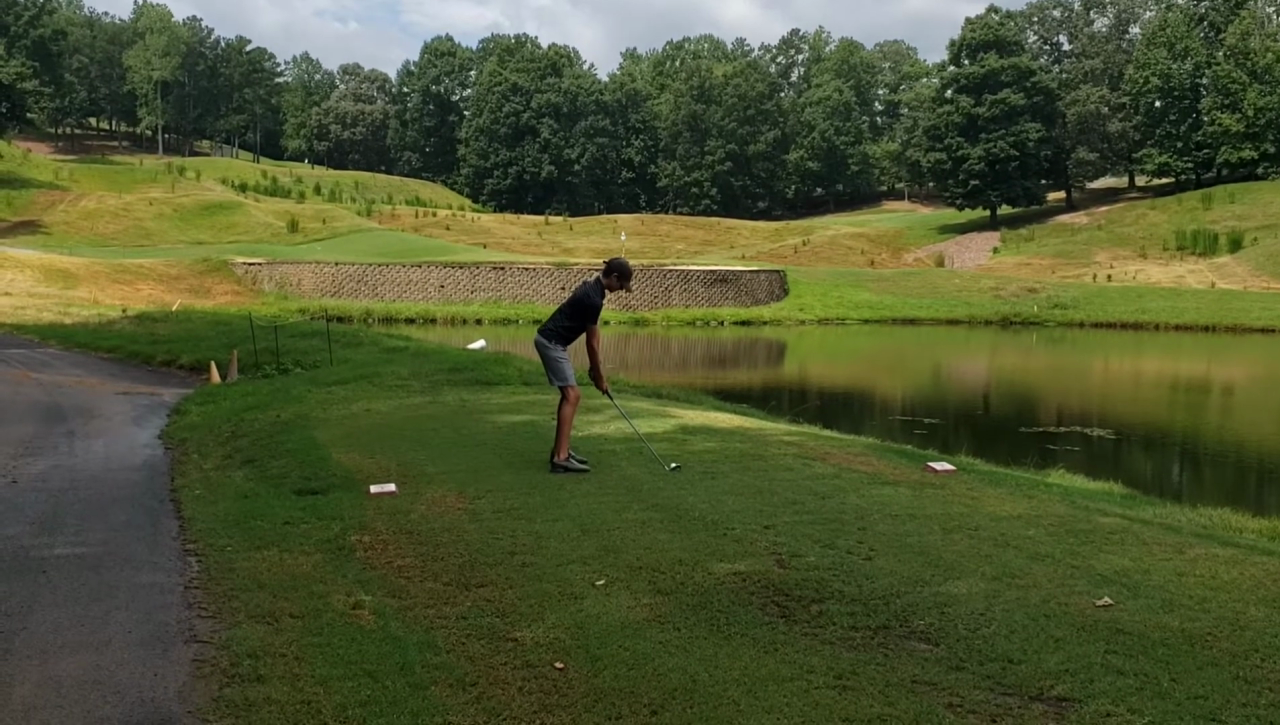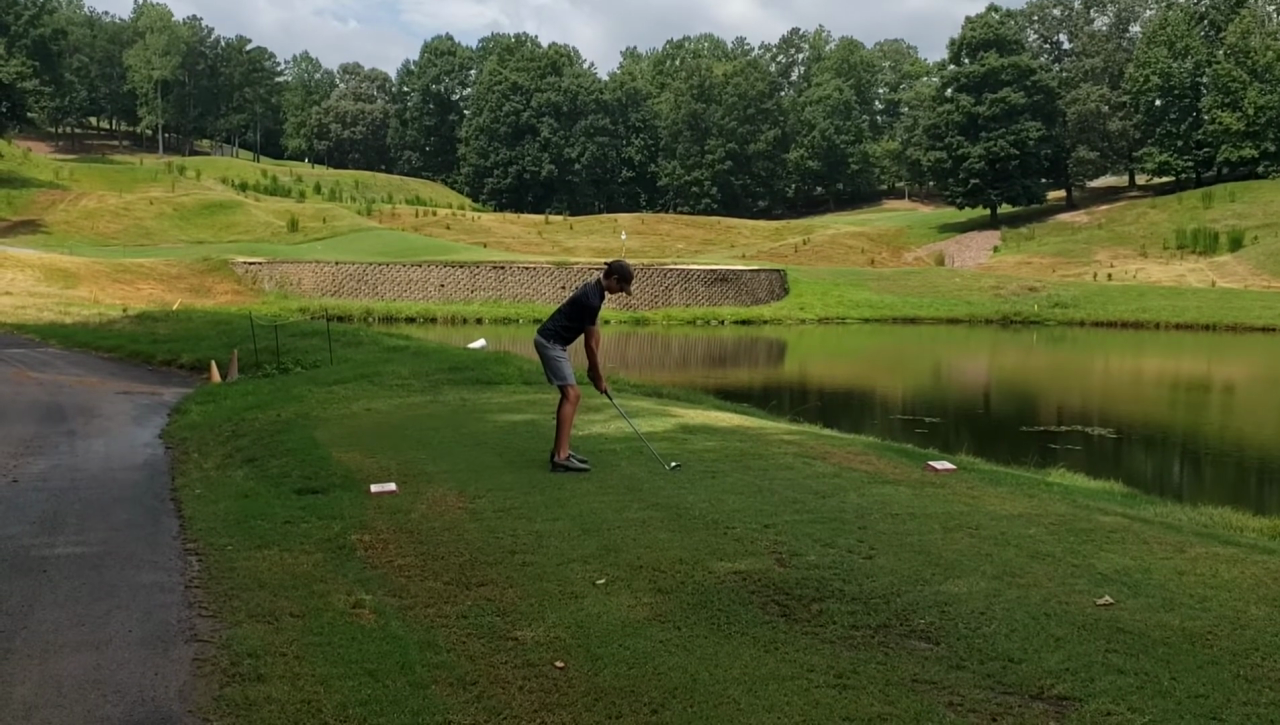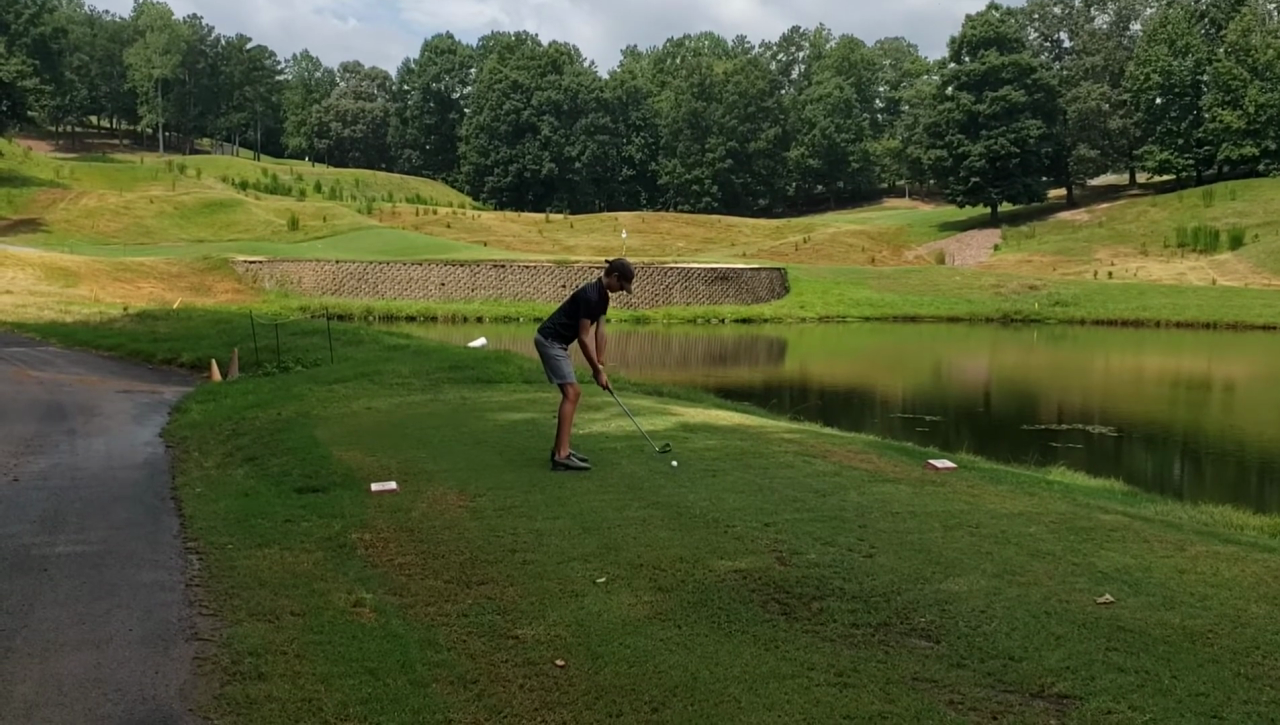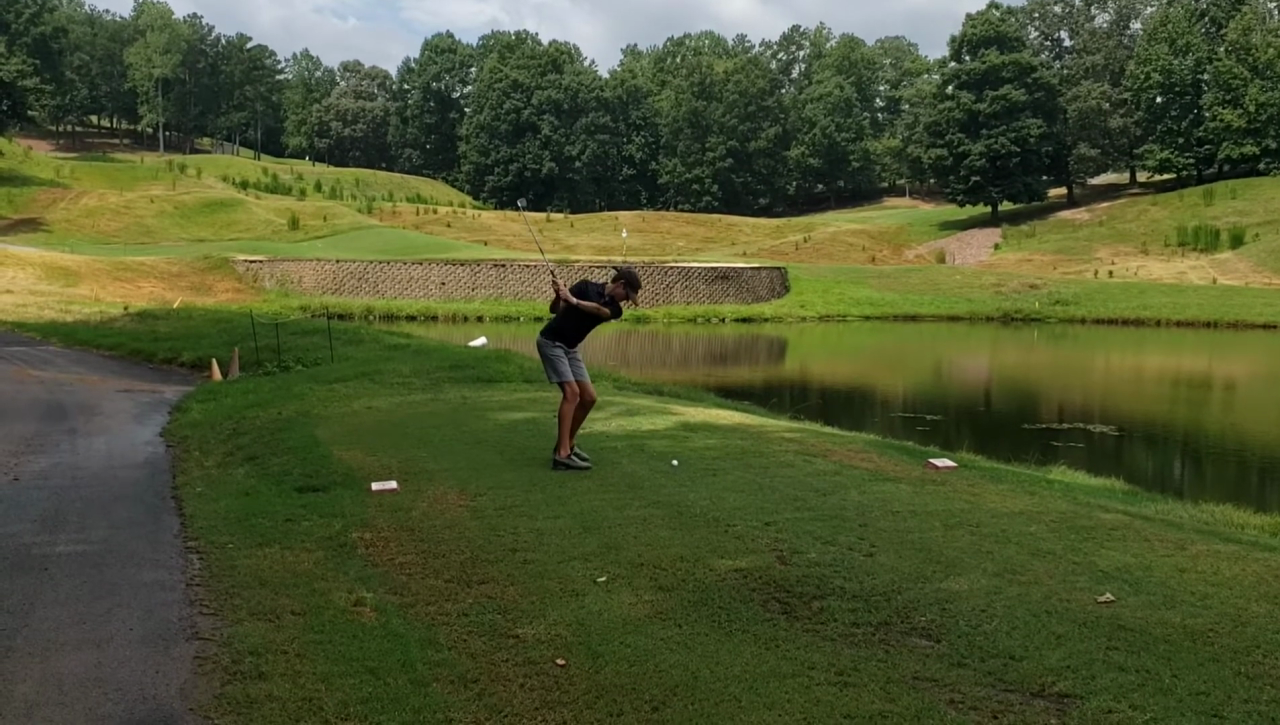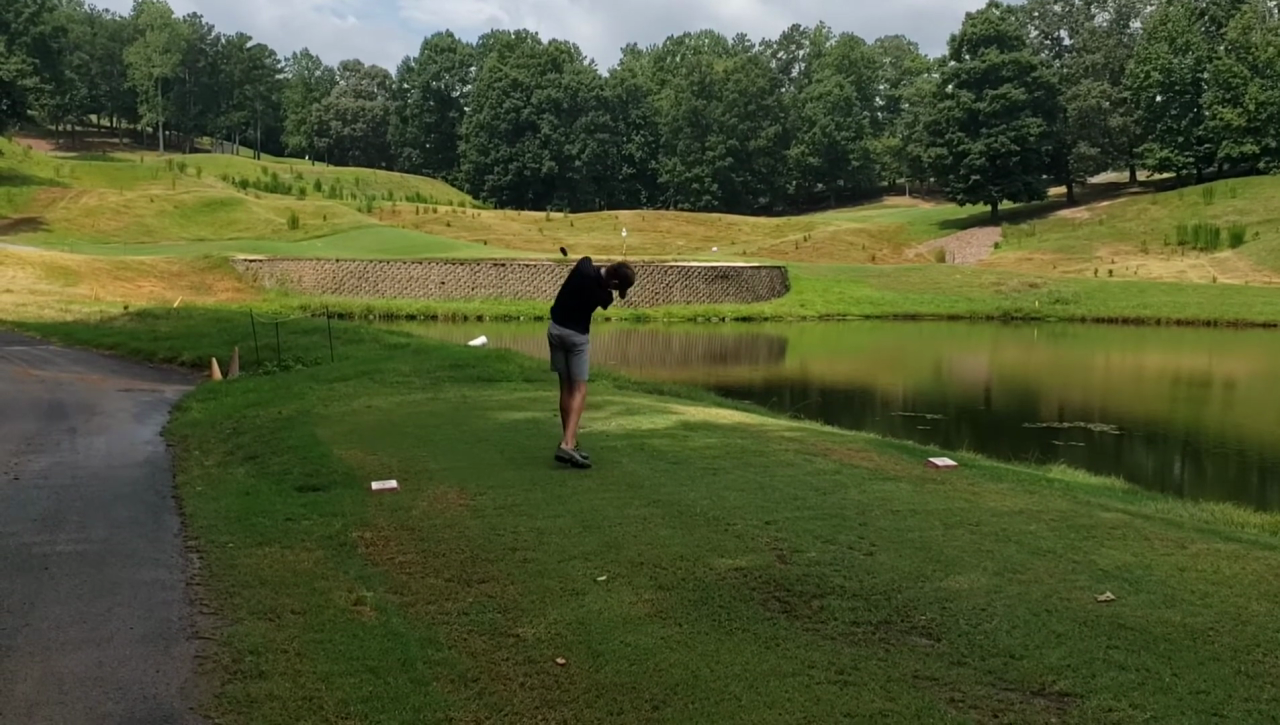
dt=0.5s
person 1, frame 1
left shoulder: (592, 288)
right shoulder: (593, 298)
left elbow: (593, 335)
right elbow: (591, 342)
left wrist: (595, 367)
right wrist: (600, 376)
left hip: (551, 341)
right hip: (551, 342)
left knee: (568, 394)
right knee: (572, 395)
left ankle: (560, 450)
right ankle: (560, 457)
person 1, frame 2
left shoulder: (594, 290)
right shoulder: (591, 299)
left elbow: (595, 332)
right elbow: (590, 343)
left wrist: (594, 367)
right wrist: (599, 376)
left hip: (553, 342)
right hip: (550, 342)
left knee: (568, 394)
right knee: (572, 395)
left ankle: (560, 449)
right ankle: (561, 457)
person 1, frame 3
left shoulder: (602, 296)
right shoulder: (590, 295)
left elbow: (600, 332)
right elbow: (583, 337)
left wrist: (600, 365)
right wrist: (597, 370)
left hip: (557, 342)
right hip: (550, 341)
left knee: (572, 393)
right knee: (571, 393)
left ankle: (560, 448)
right ankle: (562, 456)
person 1, frame 4
left shoulder: (614, 309)
right shoulder: (586, 287)
left elbow: (596, 308)
right elbow: (555, 309)
left wrist: (573, 300)
right wrist: (560, 296)
left hip: (570, 347)
right hip: (551, 341)
left knee: (589, 397)
right knee: (572, 392)
left ankle: (568, 444)
right ankle: (562, 454)
person 1, frame 5
left shoulder: (585, 266)
right shoulder: (603, 293)
left hip: (555, 329)
right hip: (576, 336)
left knee: (566, 387)
right knee: (579, 389)
left ankle: (568, 443)
right ankle: (567, 444)
